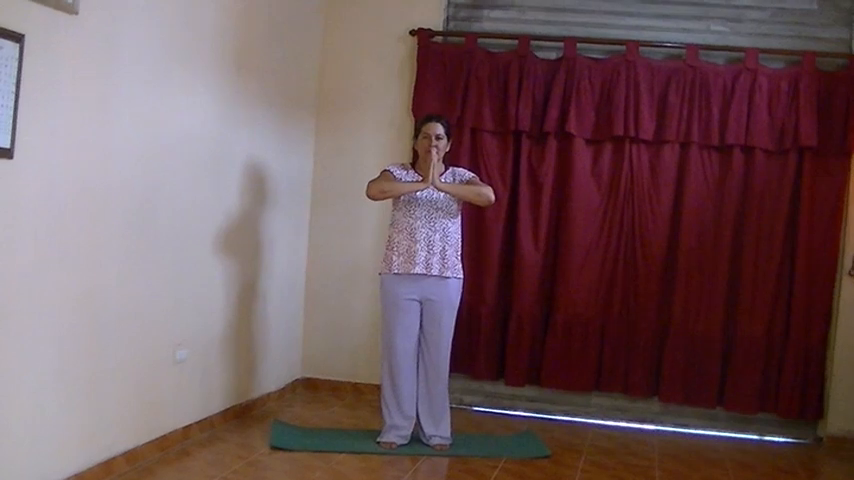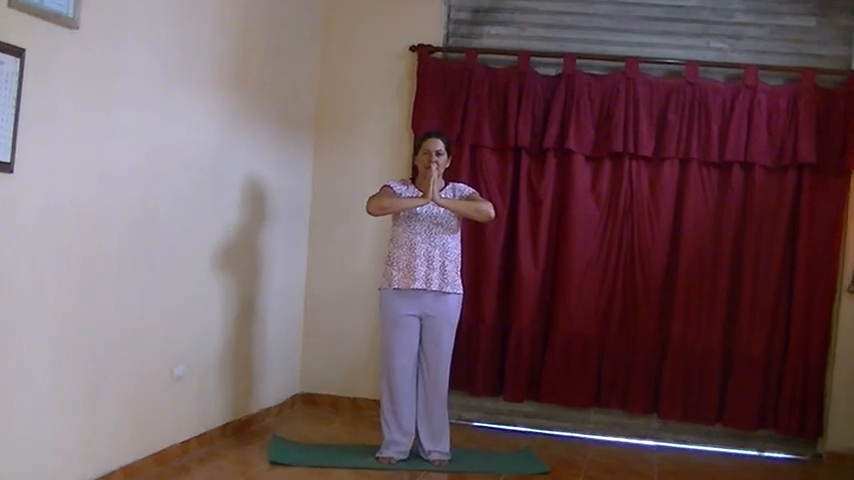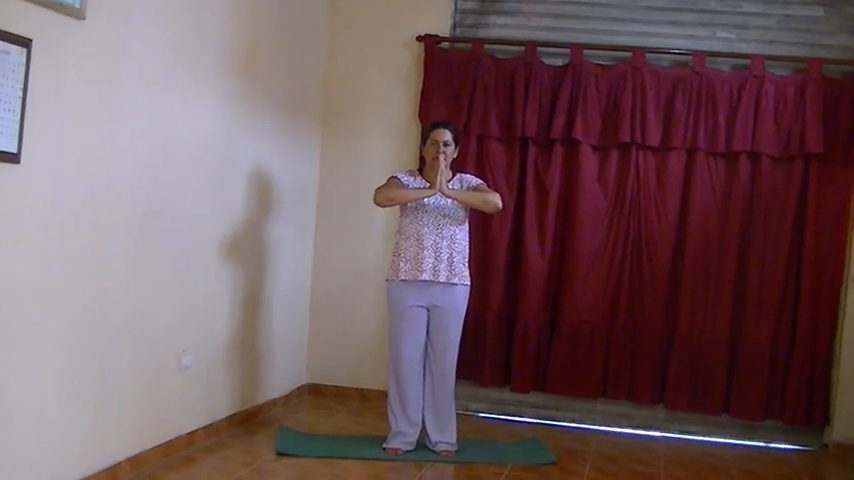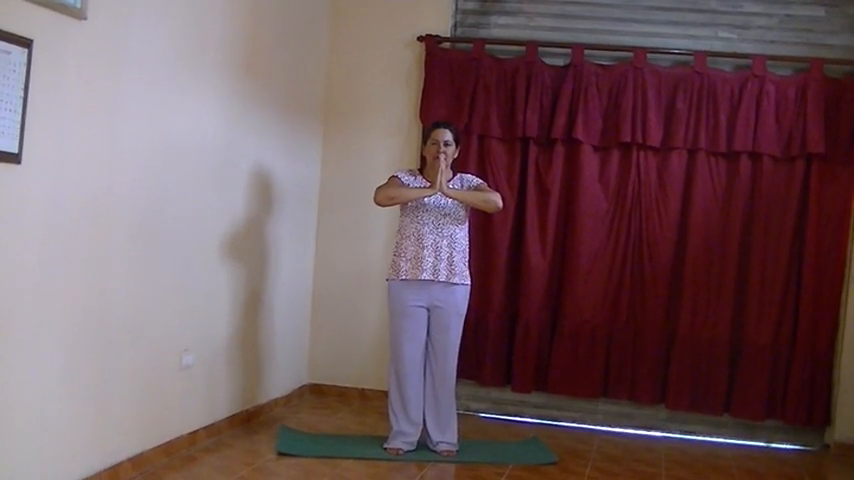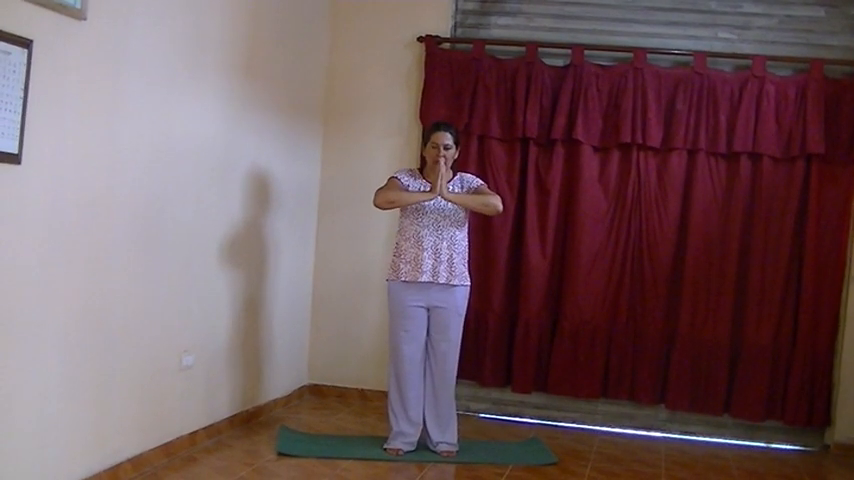
dt=1s
person 1, frame 1
left shoulder: (459, 177)
right shoulder: (398, 173)
left elbow: (488, 196)
right elbow: (373, 190)
left wrist: (440, 184)
right wrist: (421, 183)
left hip: (444, 279)
right hip: (399, 276)
left knee: (437, 355)
right knee: (398, 352)
left ankle: (436, 430)
right ankle: (396, 428)
person 1, frame 2
left shoulder: (459, 192)
right shoulder: (398, 188)
left elbow: (488, 212)
right elbow: (373, 206)
left wrist: (440, 199)
right wrist: (422, 198)
left hip: (444, 295)
right hip: (399, 291)
left knee: (436, 370)
right knee: (398, 367)
left ankle: (435, 445)
right ankle: (395, 443)
person 1, frame 3
left shoulder: (466, 183)
right shoulder: (405, 179)
left elbow: (495, 203)
right elbow: (381, 197)
left wrist: (448, 190)
right wrist: (429, 189)
left hip: (451, 286)
right hip: (406, 283)
left knee: (443, 361)
right knee: (405, 358)
left ankle: (442, 436)
right ankle: (402, 434)
person 1, frame 4
left shoulder: (467, 183)
right shoulder: (406, 178)
left elbow: (496, 202)
right elbow: (381, 196)
left wrist: (448, 190)
right wrist: (429, 189)
left hip: (452, 286)
right hip: (407, 283)
left knee: (444, 361)
right knee: (406, 358)
left ankle: (443, 436)
right ankle: (403, 434)
person 1, frame 5
left shoulder: (467, 183)
right shoulder: (406, 178)
left elbow: (496, 205)
right elbow: (380, 199)
left wrist: (449, 194)
right wrist: (429, 193)
left hip: (452, 287)
right hip: (407, 283)
left knee: (444, 362)
right knee: (406, 359)
left ankle: (443, 437)
right ankle: (402, 435)
